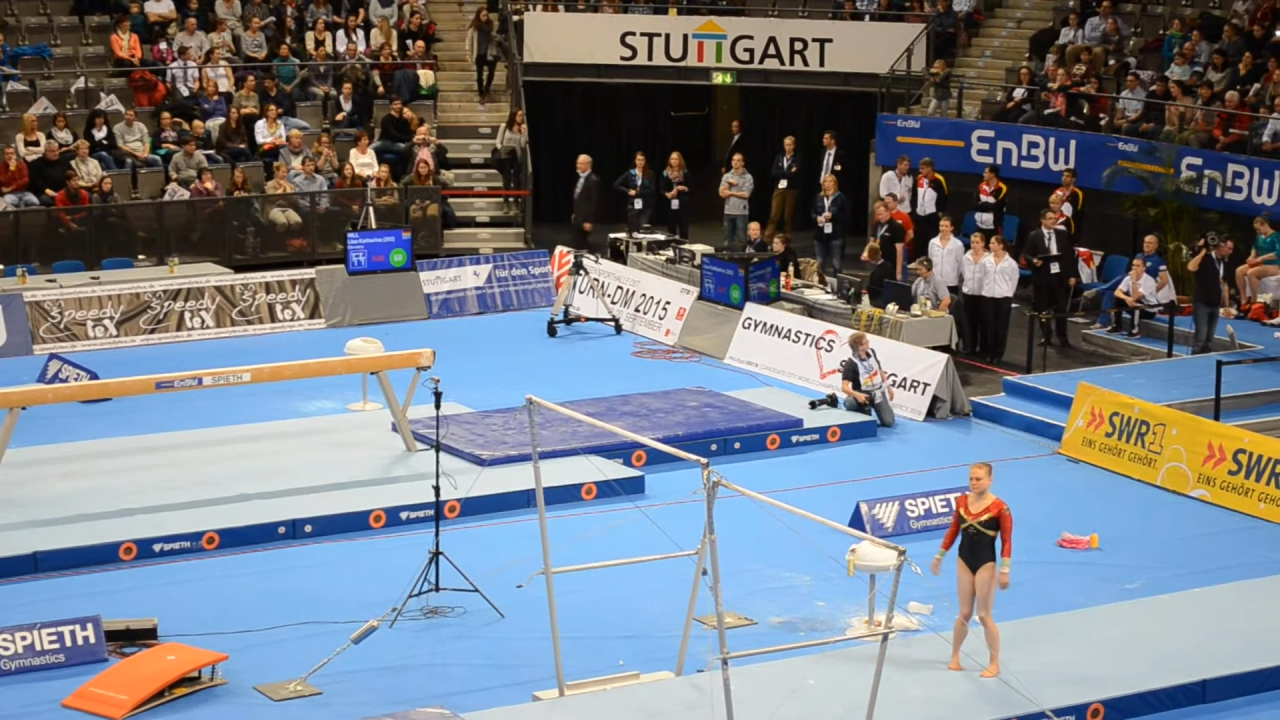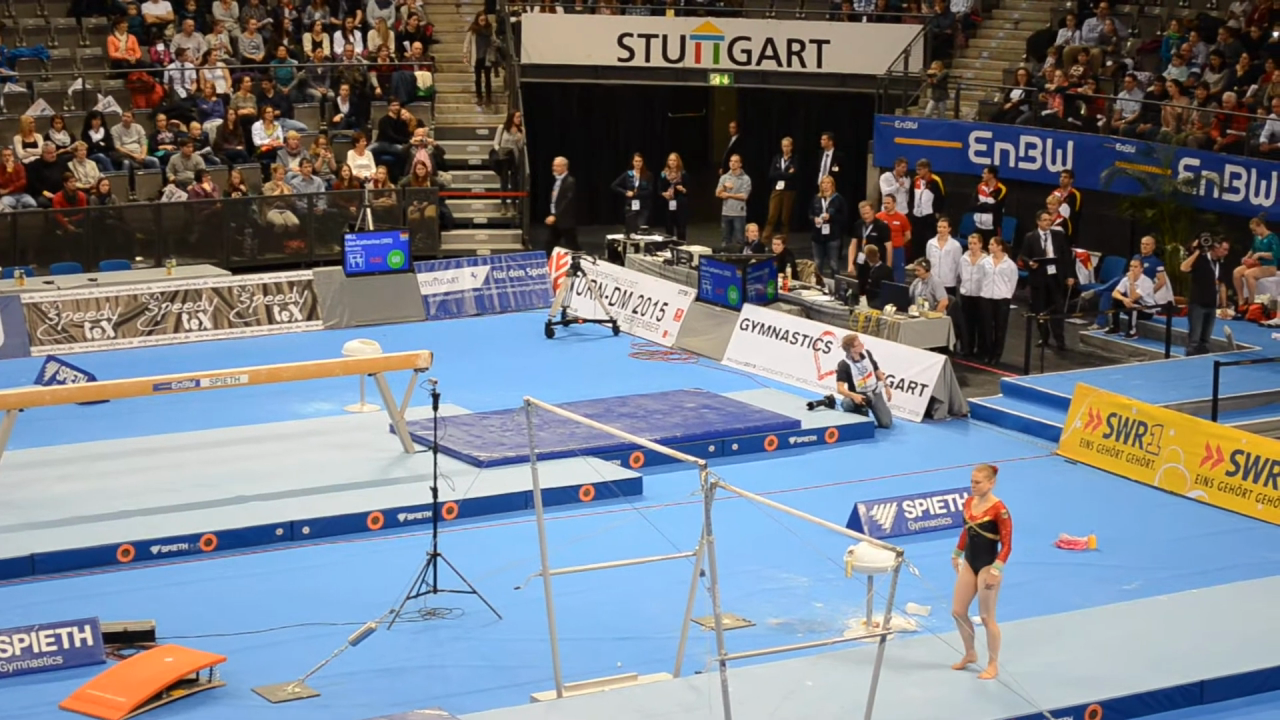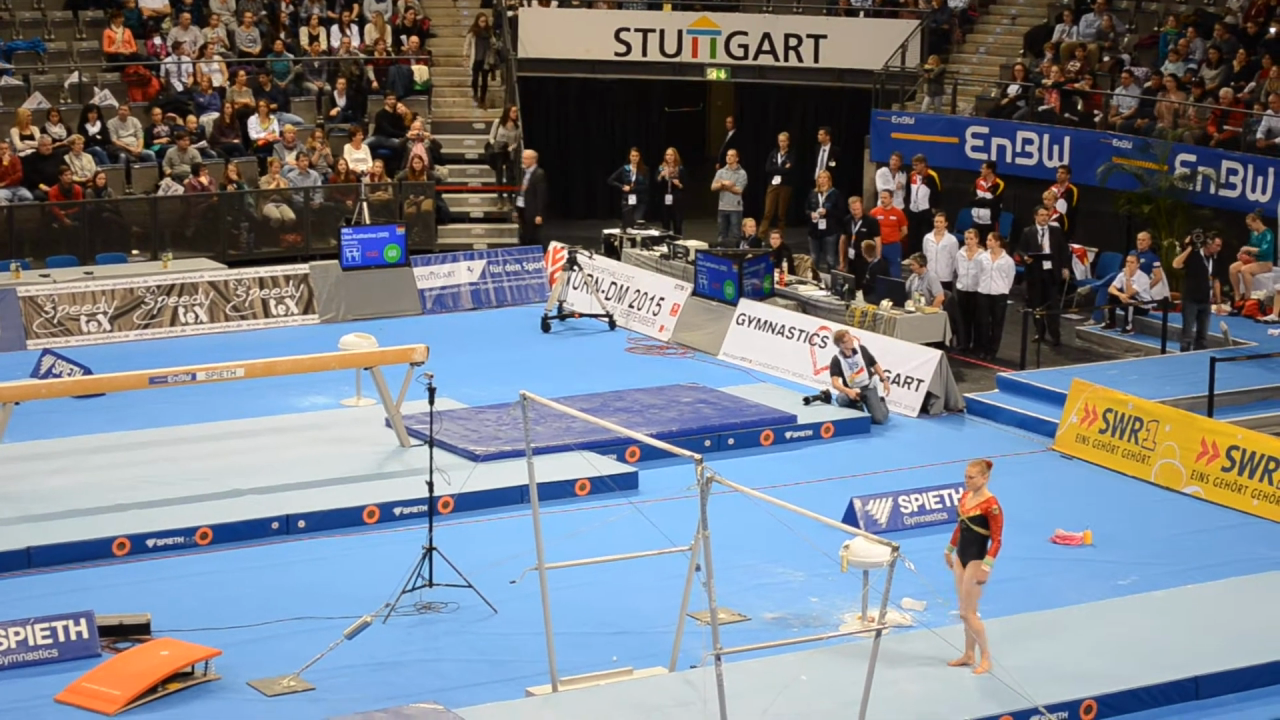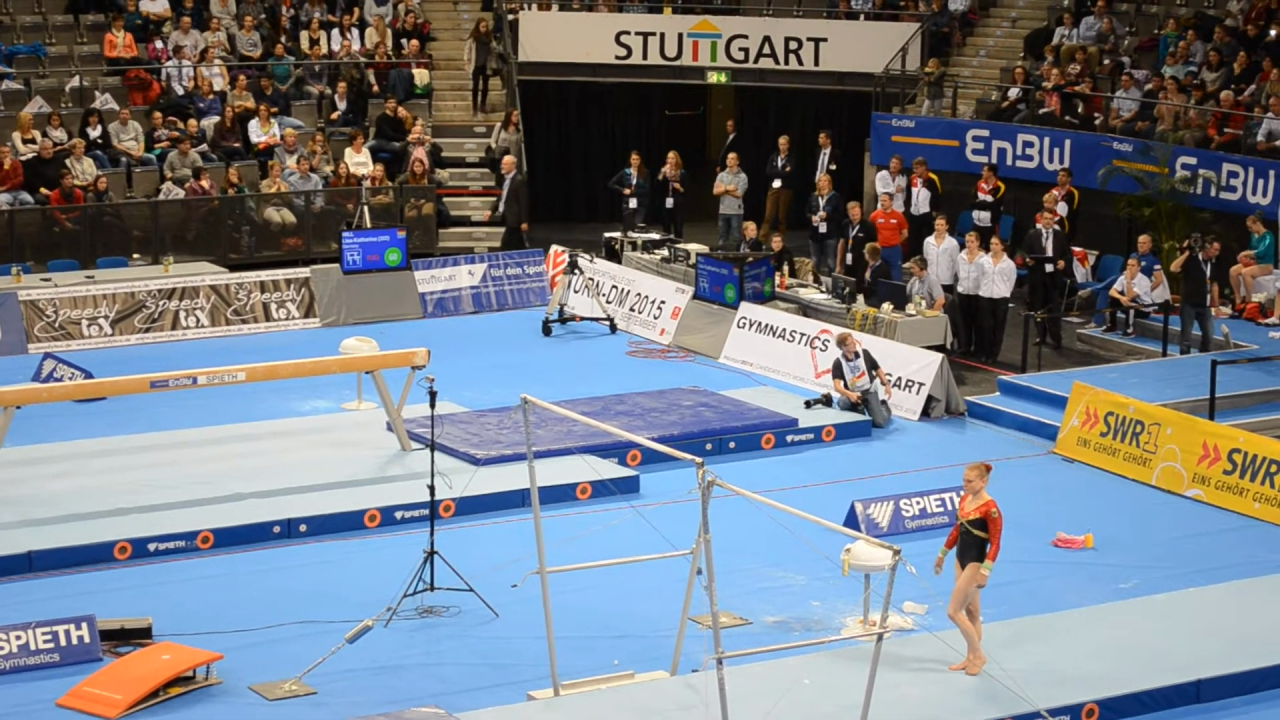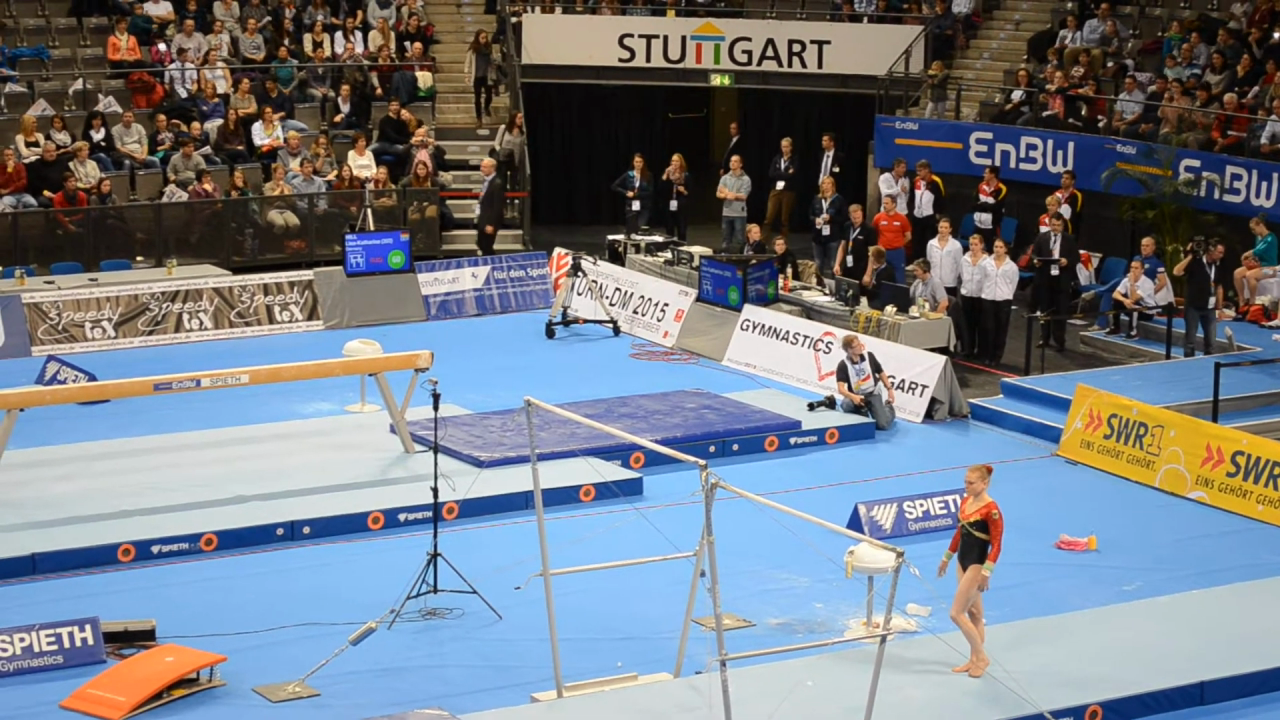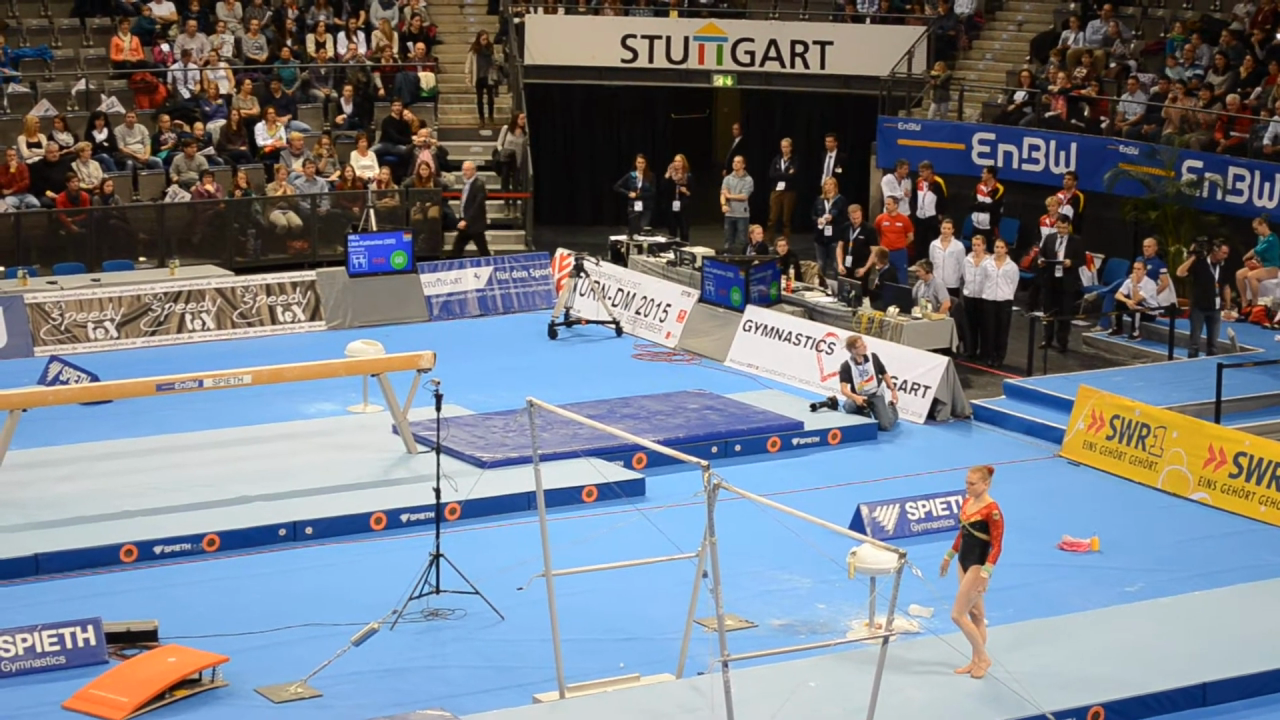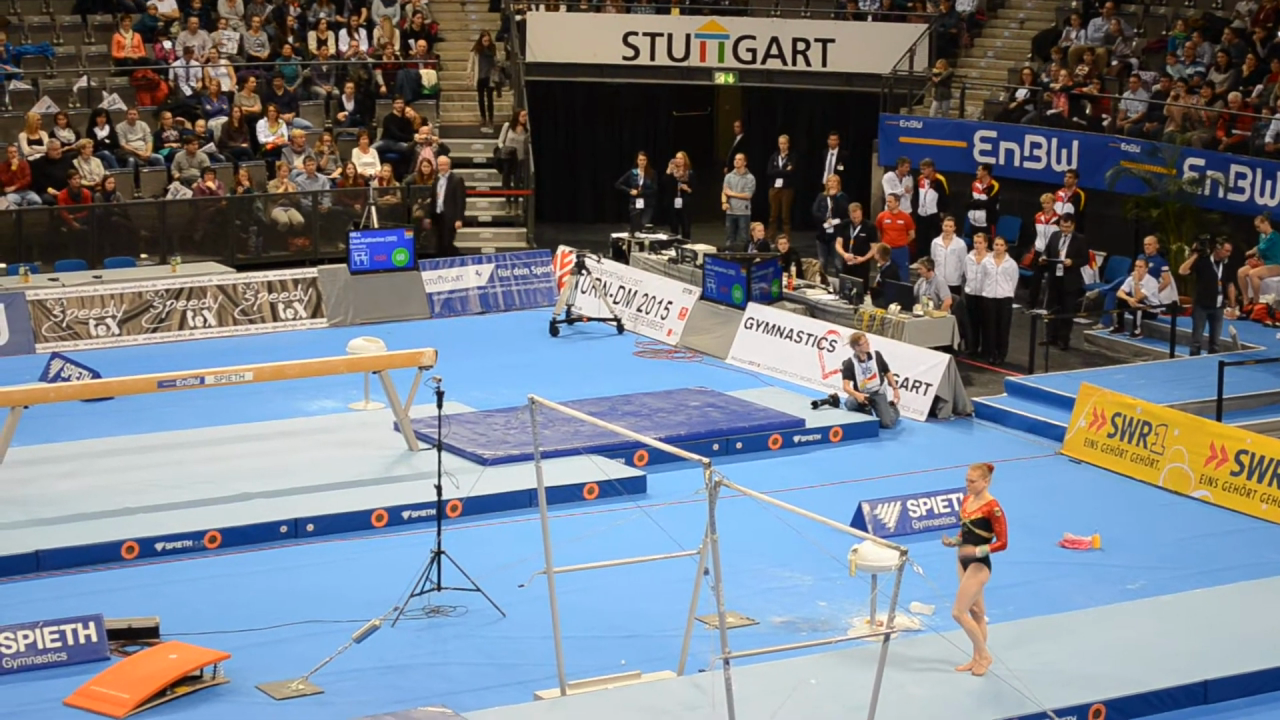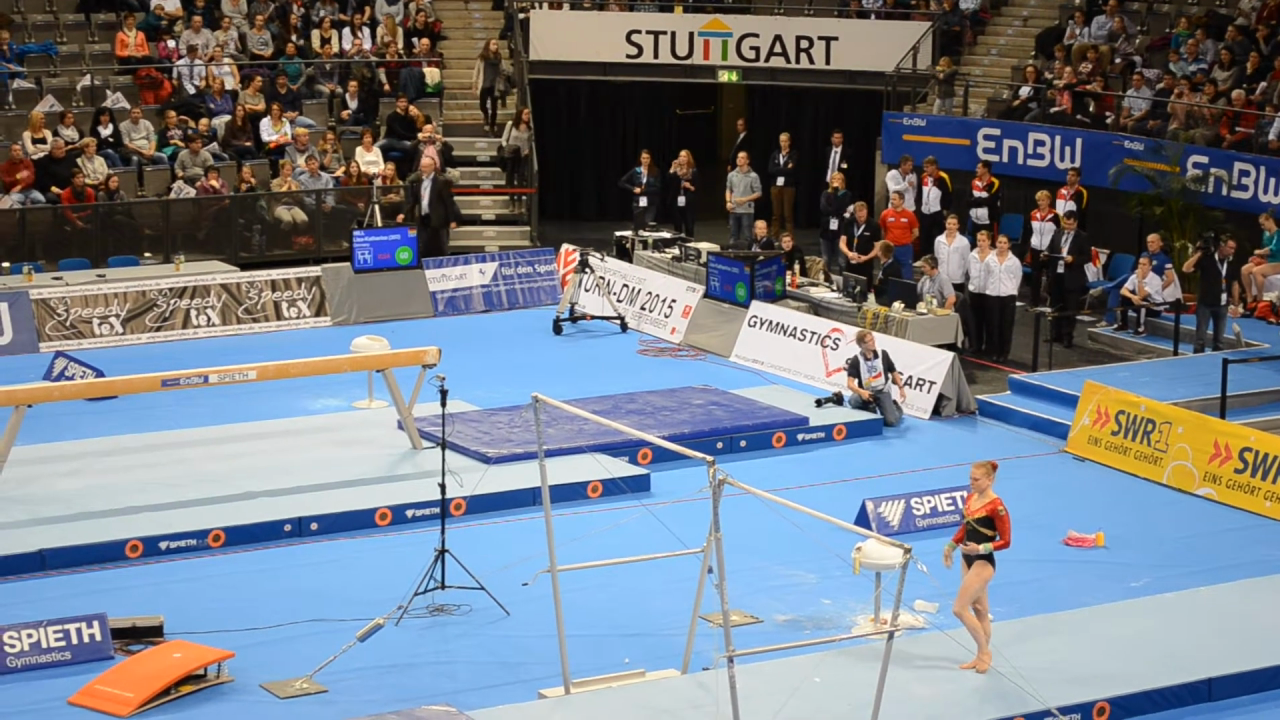
dt=0.3s
person 1, frame 1
left shoulder: (1000, 507)
right shoulder: (962, 501)
left elbow: (1006, 541)
right elbow: (953, 531)
left wrist: (1005, 569)
right wrist: (939, 556)
left hip: (986, 564)
right hip: (964, 562)
left knee: (984, 615)
right knee: (965, 613)
left ankle: (994, 663)
right ankle: (955, 655)
person 1, frame 2
left shoulder: (999, 510)
right shoulder: (969, 502)
left elbow: (1007, 545)
left wrist: (995, 571)
right wrist: (956, 555)
left hip: (987, 566)
right hip: (969, 563)
left knee: (987, 617)
right knee: (958, 611)
left ankle: (993, 665)
right ankle: (970, 654)
person 1, frame 3
left shoulder: (991, 505)
right shoulder: (965, 496)
left elbow: (996, 541)
left wrist: (985, 567)
right wrist: (949, 550)
left hip: (976, 561)
right hip: (961, 557)
left knee: (968, 612)
right knee: (965, 611)
left ankle: (985, 658)
right ankle: (969, 654)
person 1, frame 4
left shoulder: (990, 508)
right shoulder: (964, 500)
left elbow: (995, 544)
left wrist: (985, 572)
right wrist: (942, 554)
left hip: (976, 563)
right hip: (961, 560)
left knee: (954, 611)
right knee: (971, 611)
left ankle: (978, 655)
right ankle: (971, 657)
person 1, frame 5
left shoulder: (991, 510)
right shoulder: (965, 501)
left elbow: (996, 545)
left wrist: (986, 573)
right wrist: (946, 558)
left hip: (977, 565)
right hip: (963, 562)
left knee: (957, 613)
right knee: (974, 613)
left ankle: (981, 657)
right ankle: (974, 659)
person 1, frame 6
left shoulder: (992, 510)
right shoulder: (967, 502)
left elbow: (996, 547)
left wrist: (985, 574)
right wrist: (949, 556)
left hip: (978, 567)
right hip: (964, 563)
left knee: (958, 615)
right knee: (975, 614)
left ankle: (983, 658)
right ankle: (976, 661)
person 1, frame 7
left shoulder: (993, 508)
right shoulder: (967, 500)
left elbow: (1002, 542)
left wrist: (977, 551)
right wrist: (953, 540)
left hip: (978, 565)
right hip: (964, 562)
left knee: (959, 612)
right knee: (976, 611)
left ankle: (984, 655)
right ankle: (977, 658)
person 1, frame 8
left shoulder: (996, 506)
right shoulder: (970, 498)
left elbow: (1005, 541)
left wrist: (980, 548)
right wrist: (950, 547)
left hip: (983, 562)
right hip: (969, 560)
left knee: (960, 608)
right knee: (979, 609)
left ankle: (985, 653)
right ankle: (981, 656)
